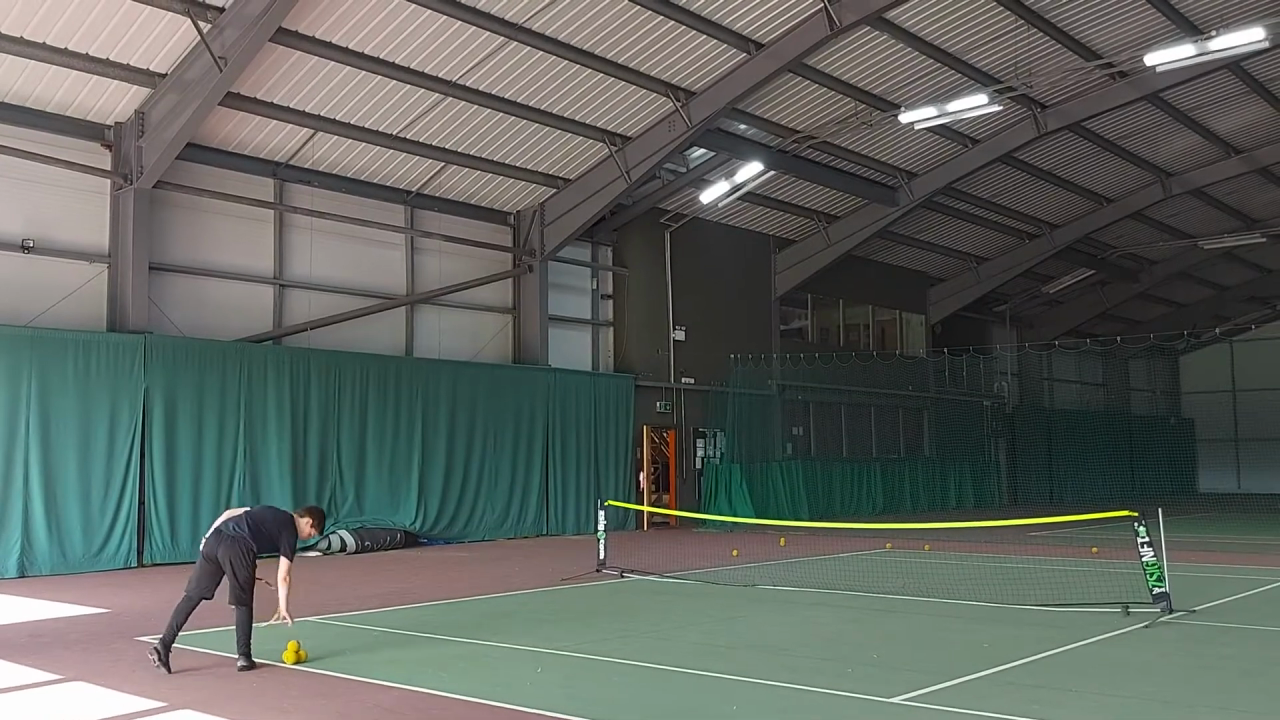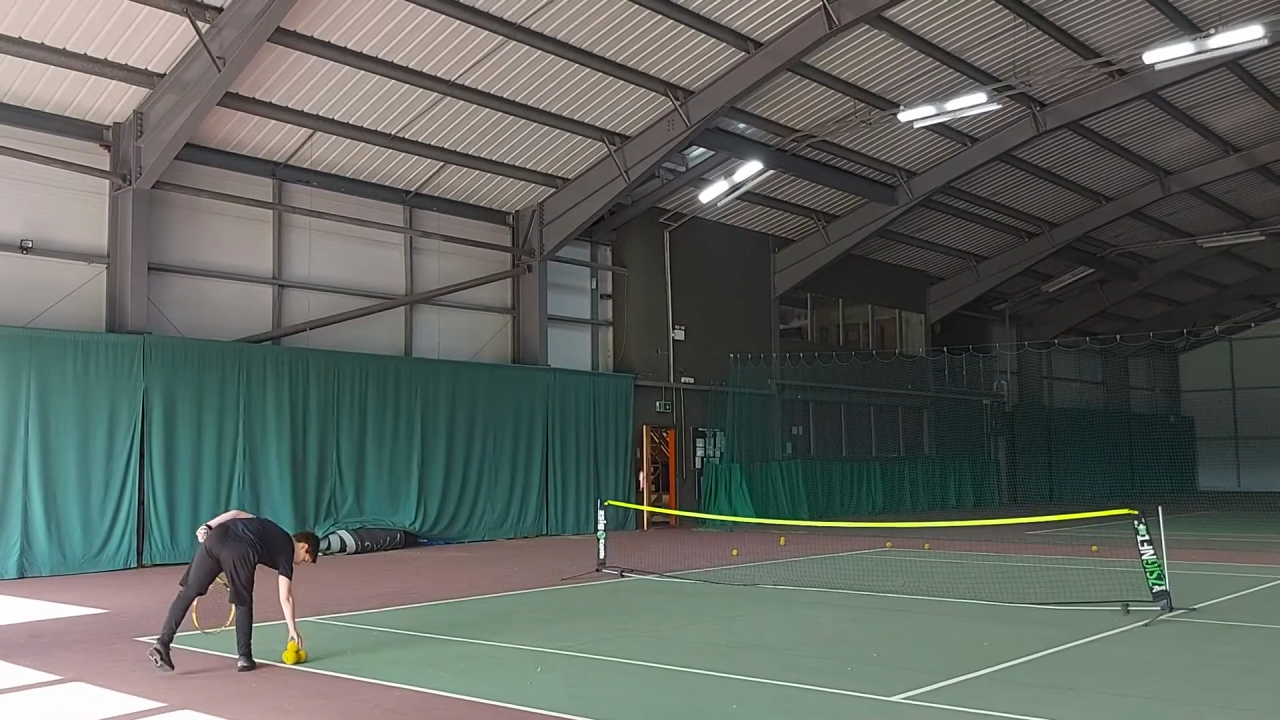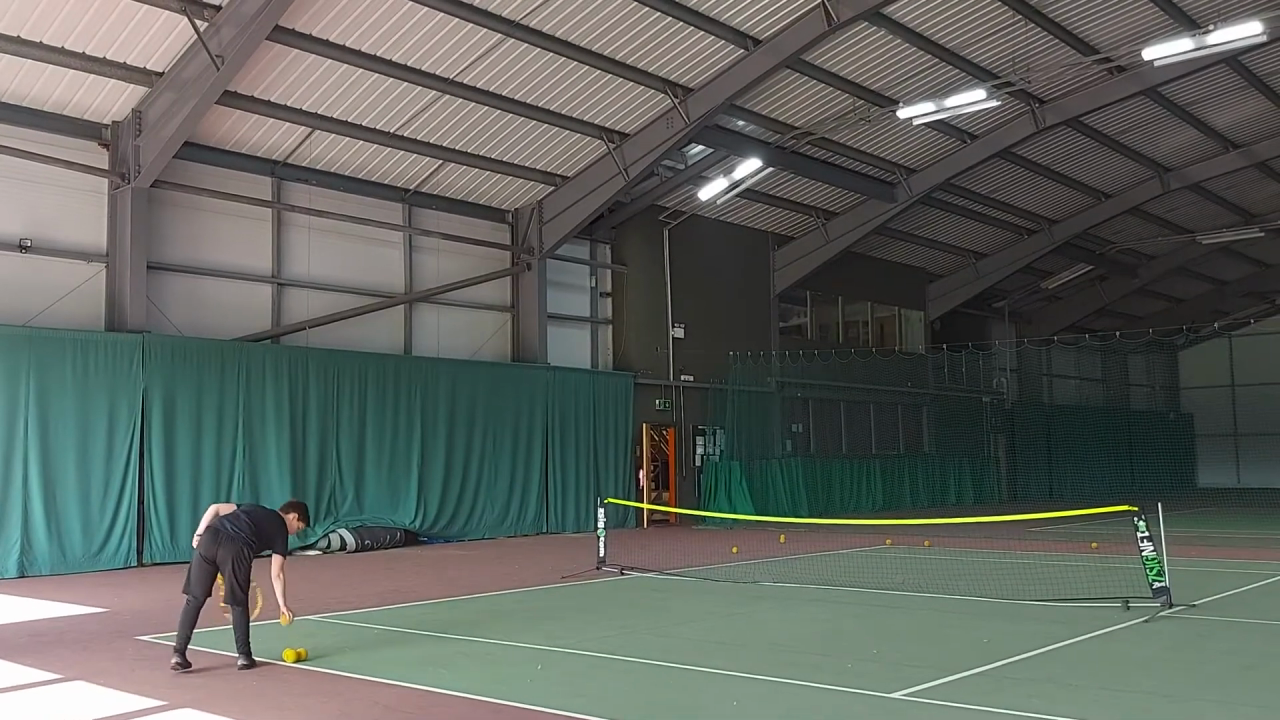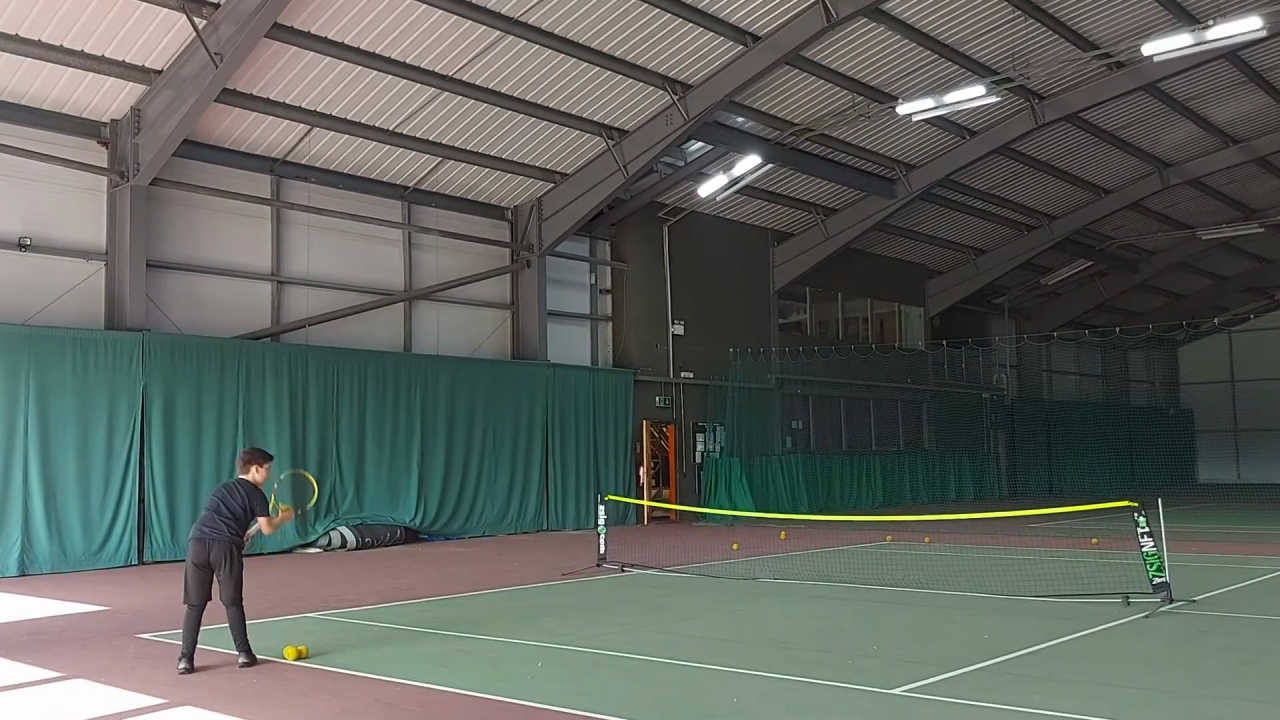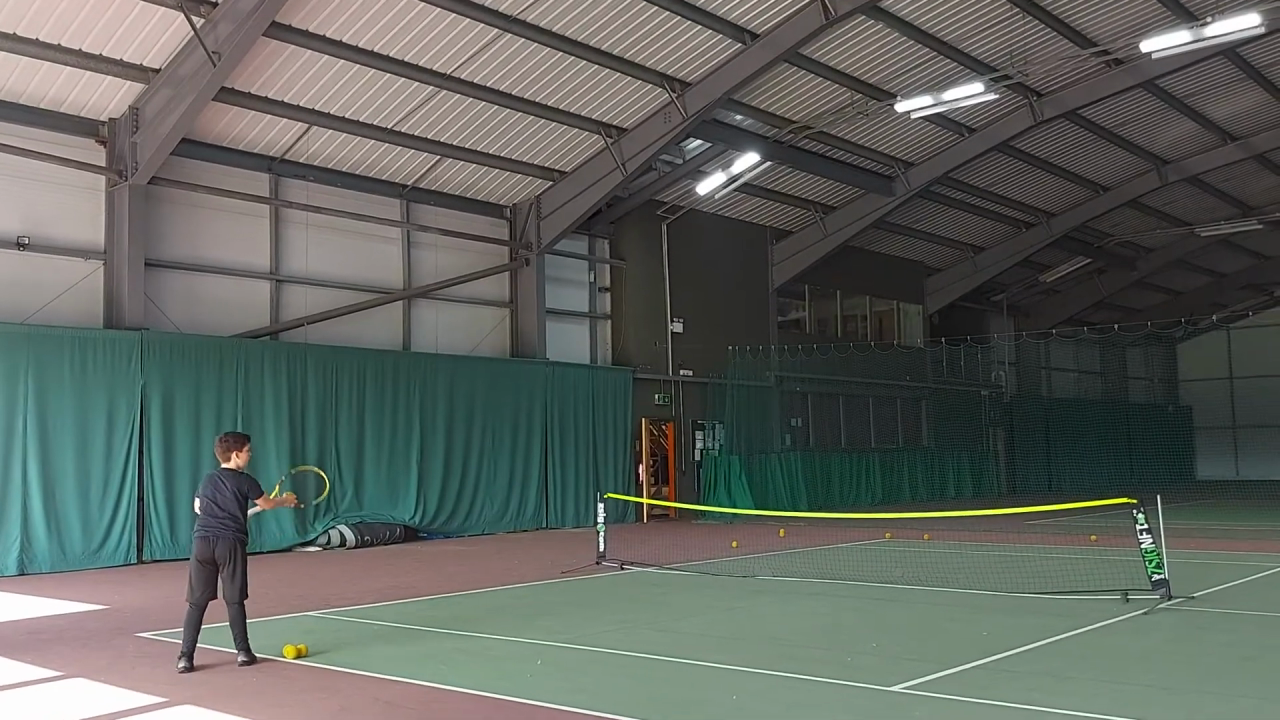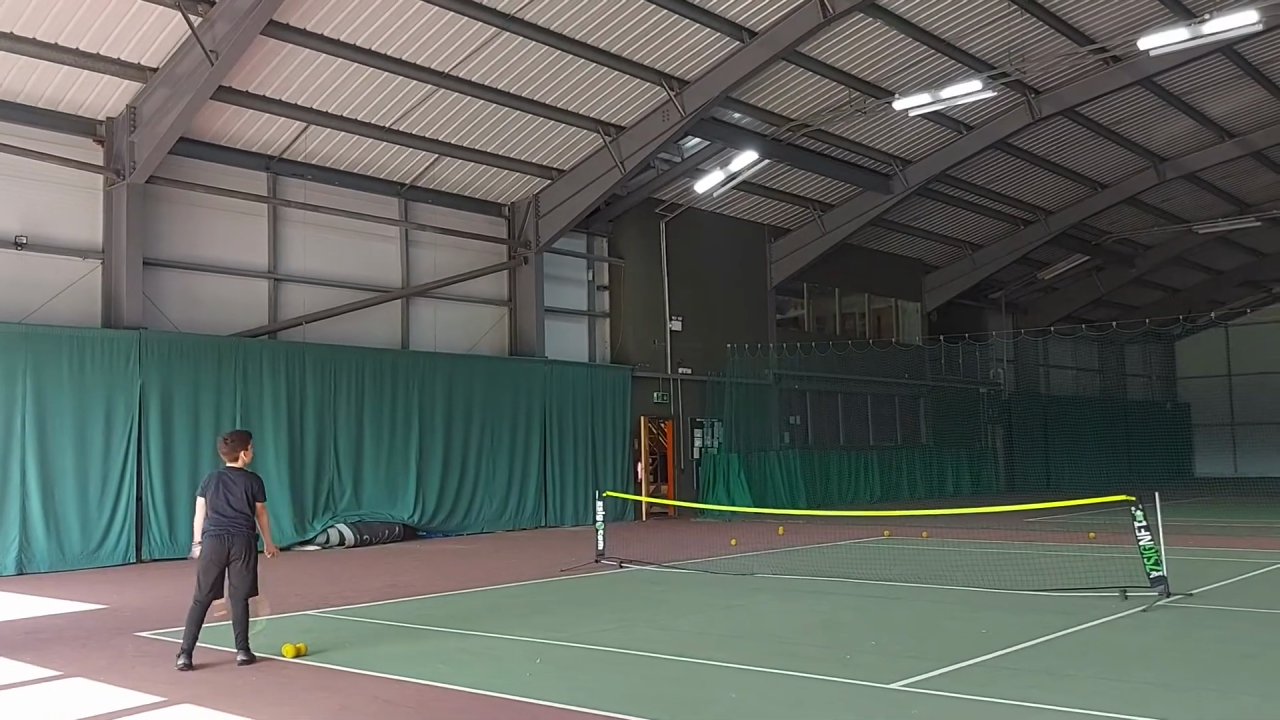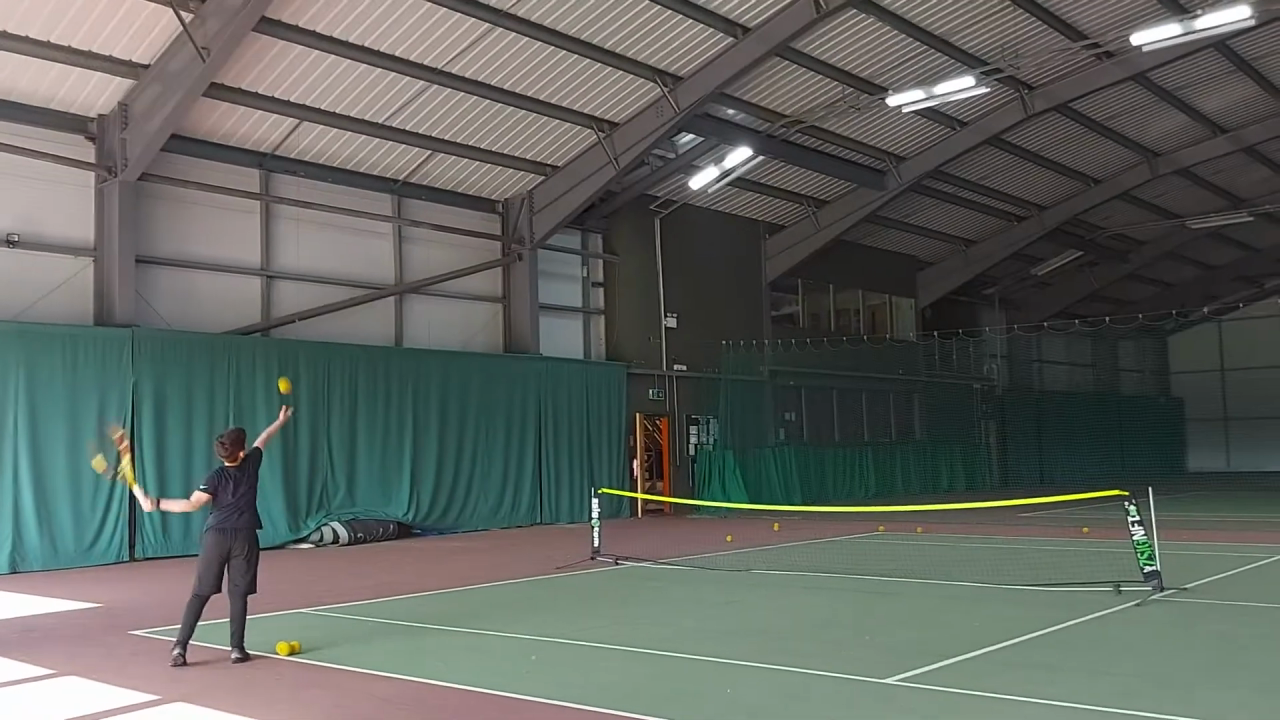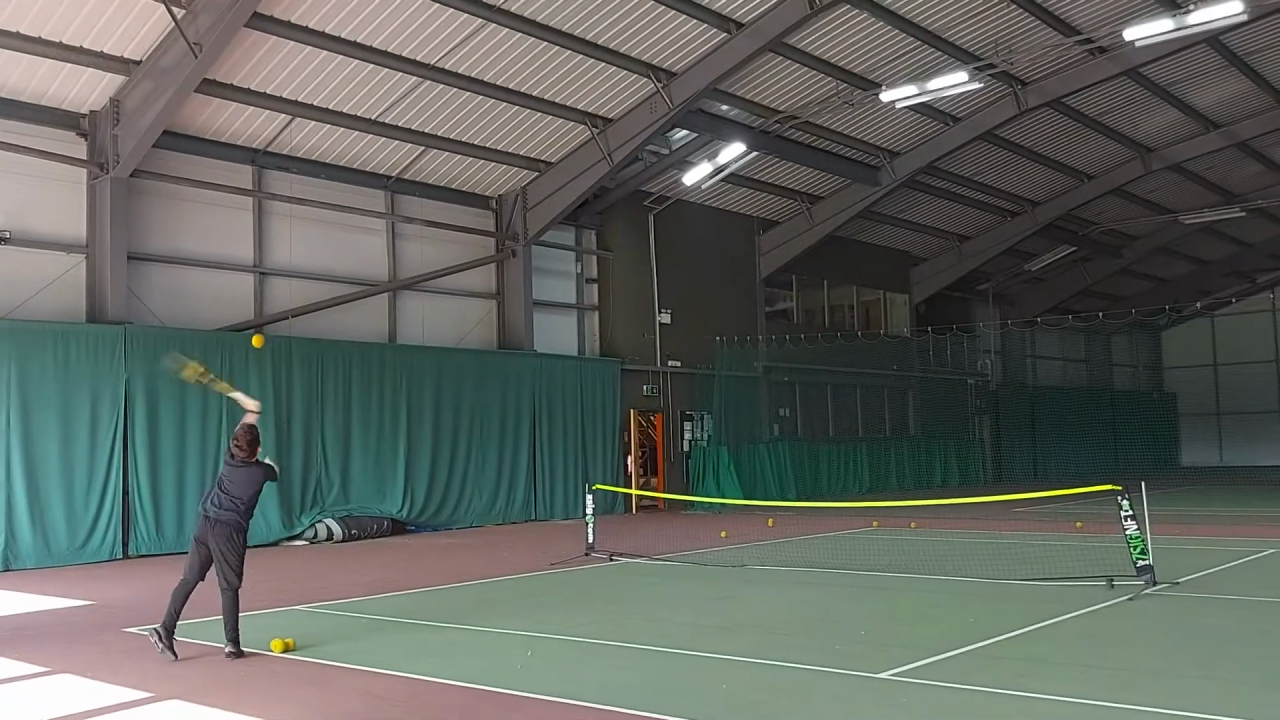
dt=0.4s
person 1, frame 1
left shoulder: (269, 511)
right shoulder: (290, 534)
left elbow: (230, 513)
right elbow: (283, 577)
right wrist: (283, 608)
left hip: (217, 538)
right hip: (239, 549)
left knee: (192, 595)
right knee: (243, 604)
left ankle: (164, 644)
right ankle: (244, 657)
person 1, frame 2
left shoulder: (267, 527)
right shoulder: (285, 553)
left elbow: (236, 513)
right elbow: (285, 598)
left wrist: (209, 526)
right wrist: (292, 630)
left hip: (218, 537)
right hip: (240, 550)
left knee: (189, 592)
right knee: (243, 604)
left ankle: (162, 643)
right ankle: (244, 657)
person 1, frame 3
left shoulder: (254, 508)
right shoulder: (280, 531)
left elbow: (215, 508)
right elbow: (276, 574)
left wrist: (200, 534)
right wrist: (283, 605)
left hip: (210, 539)
right hip: (236, 549)
left knee: (194, 599)
right knee: (239, 604)
left ankle: (178, 653)
right ankle: (244, 656)
person 1, frame 4
left shoulder: (222, 488)
right shoulder: (256, 494)
right elbow: (267, 529)
right wrist: (282, 518)
left hip: (197, 542)
right hip: (226, 547)
left knee: (195, 605)
right knee: (233, 603)
left ankle: (186, 658)
right ankle: (244, 653)
person 1, frame 5
left shoulder: (208, 479)
right shoulder: (245, 481)
right elbow: (266, 504)
right wrist: (285, 500)
left hip: (202, 541)
right hip: (230, 543)
left knee: (197, 602)
right knee: (234, 600)
left ankle: (186, 657)
right ankle: (243, 651)
person 1, frame 6
left shoulder: (211, 479)
right shoulder: (253, 480)
left elbow: (199, 513)
right elbow: (261, 514)
left wrist: (198, 542)
right wrist: (269, 542)
left hip: (213, 541)
right hip: (243, 542)
left knee: (201, 599)
right knee: (239, 598)
left ankle: (185, 654)
right ankle: (242, 650)
person 1, frame 7
left shoulder: (215, 478)
right shoulder: (251, 464)
left elbow: (192, 504)
right elbow: (262, 440)
left wrist: (156, 503)
right wrist: (280, 420)
left hip: (216, 537)
right hip: (244, 538)
left knee: (200, 593)
right knee: (238, 594)
left ankle: (180, 645)
right ankle: (237, 648)
person 1, frame 8
left shoulder: (231, 459)
right shoulder: (262, 471)
left elbow: (242, 433)
right elbow: (273, 472)
left wrist: (251, 412)
left hip: (206, 525)
right hip: (230, 531)
left knee: (189, 579)
right knee: (229, 587)
left ankle: (166, 629)
right ankle: (231, 642)
